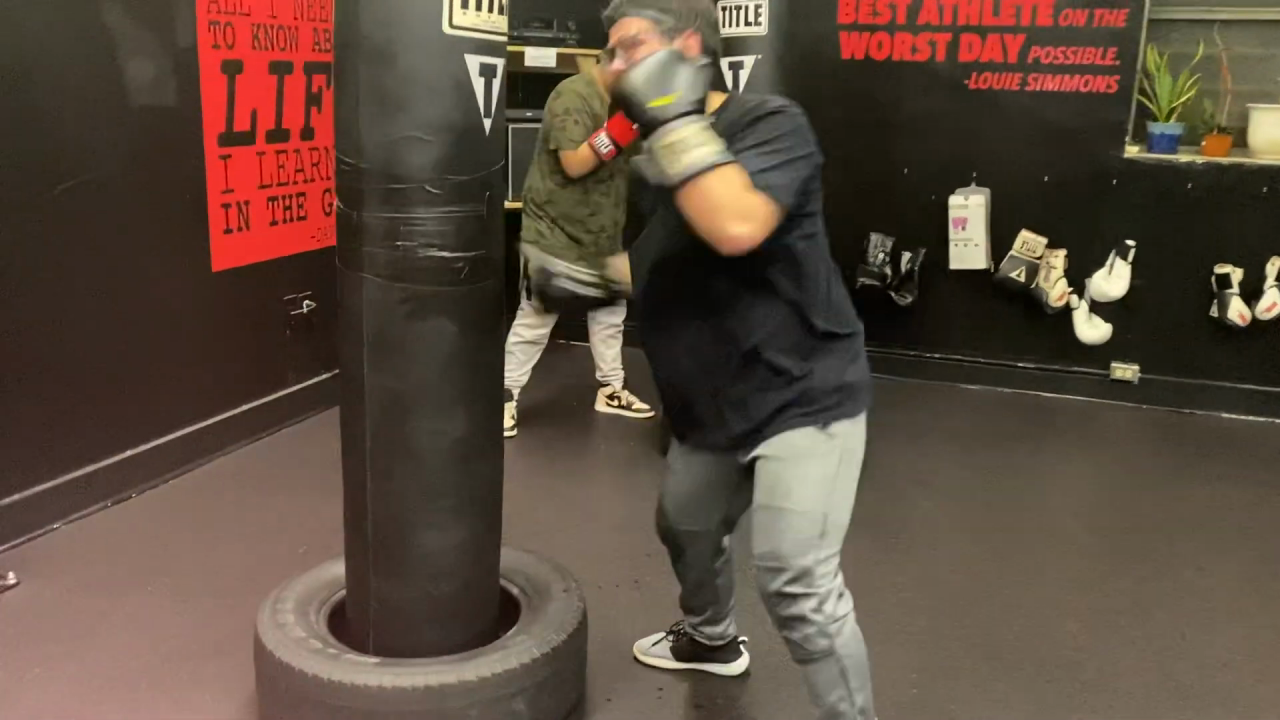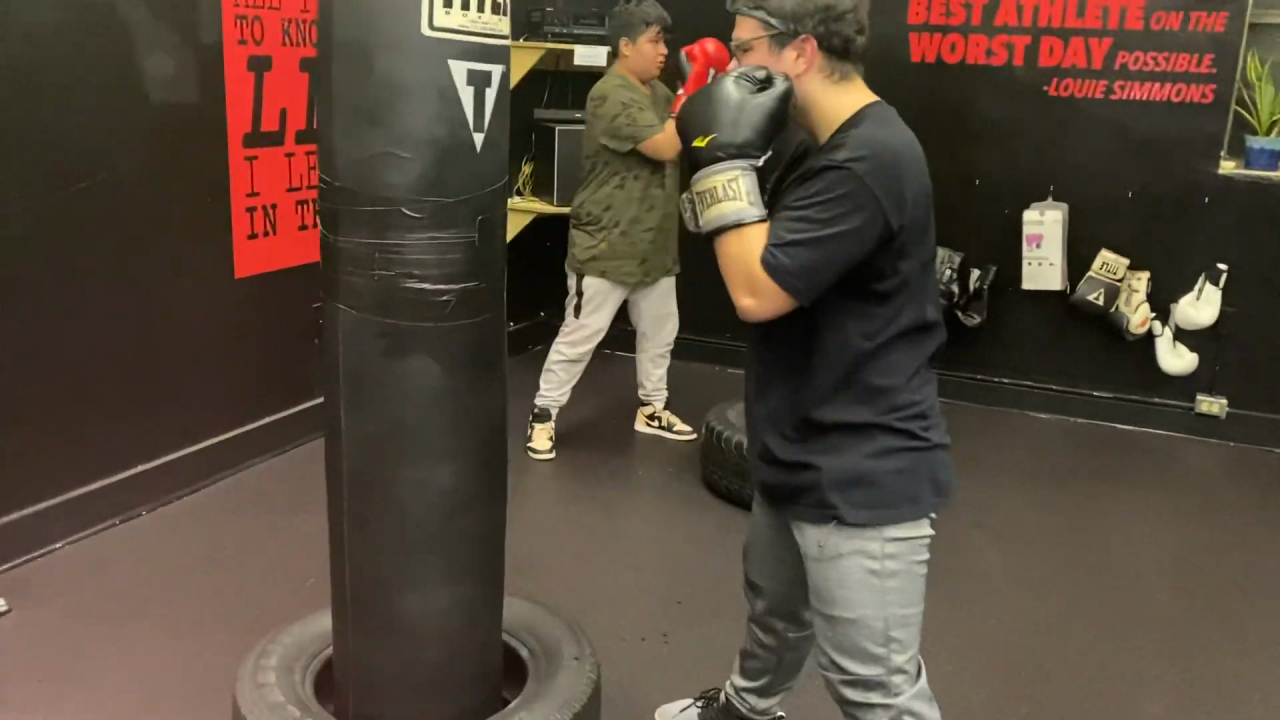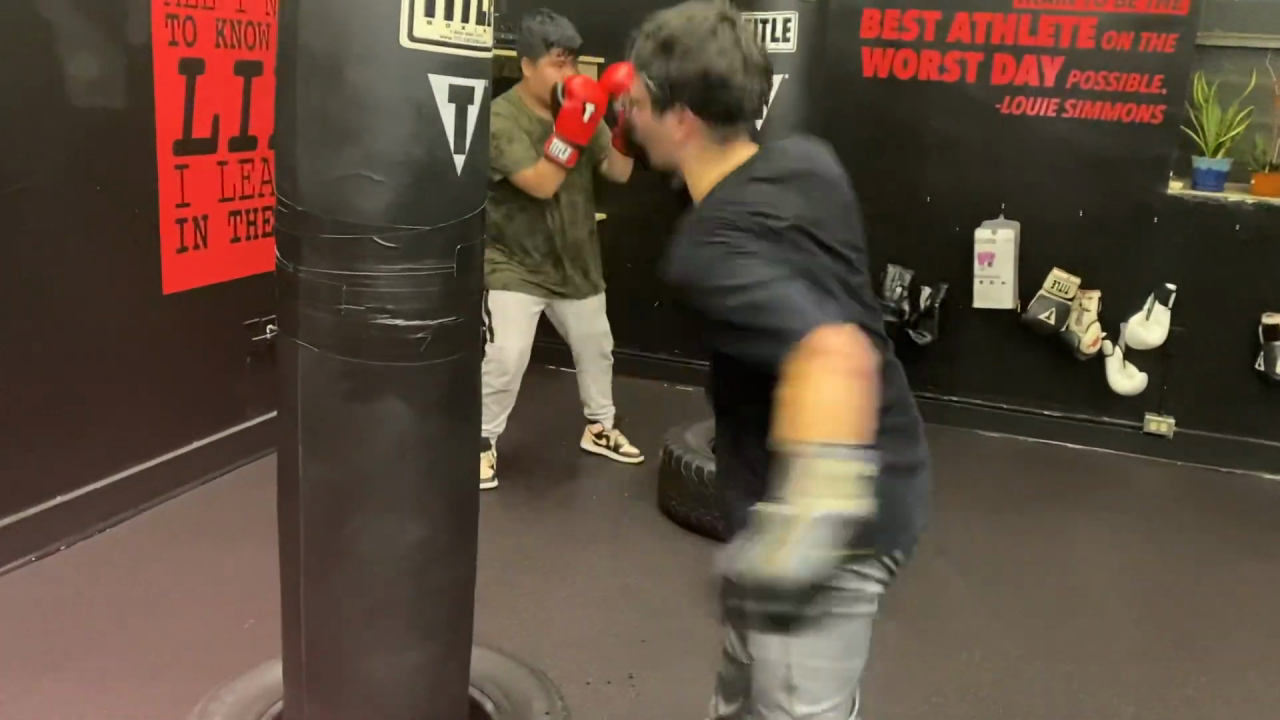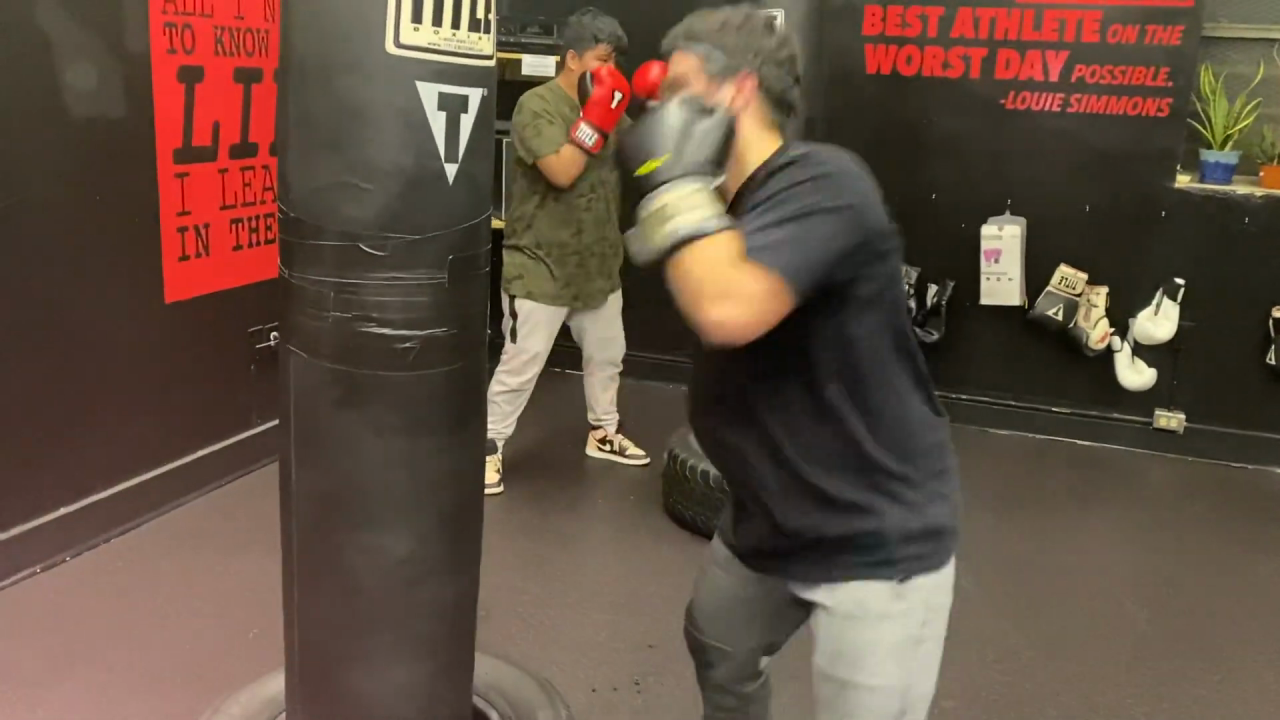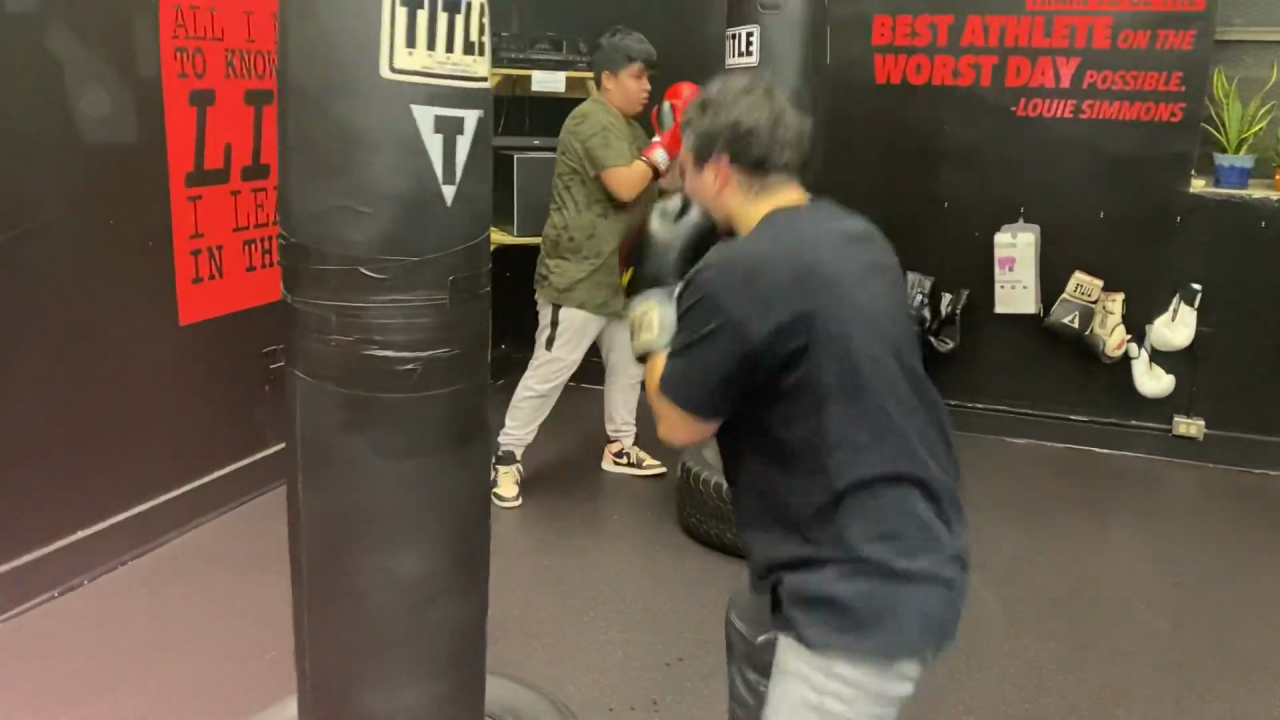
dt=1s
person 1, frame 1
left shoulder: (771, 122)
right shoulder: (660, 151)
left elbow: (739, 229)
left wrist: (671, 115)
left hip: (809, 398)
right hip: (716, 400)
left knee: (796, 580)
right knee: (684, 520)
right ankle: (711, 636)
person 1, frame 2
left shoulder: (868, 161)
right shoulder: (846, 143)
left elbow: (756, 292)
right elbow: (771, 256)
left wrist: (724, 160)
right wrist: (723, 157)
left hip: (863, 476)
right hip: (804, 454)
right knee: (774, 602)
person 1, frame 3
left shoulder: (717, 246)
right shoulder: (805, 161)
left elbow: (835, 353)
left wrist: (806, 521)
left hip: (840, 506)
right knee: (746, 600)
person 1, frame 4
left shoulder: (823, 180)
right shoulder: (727, 209)
left elbow: (732, 312)
left wrist: (671, 181)
right hip: (770, 520)
right knee: (716, 642)
person 1, frame 5
left shoulder: (735, 273)
right shoulder: (855, 236)
left elbow: (679, 424)
left wrist: (654, 292)
left hip: (864, 586)
right hip: (904, 550)
person 2, frame 1
right shoulder: (573, 94)
left elbow: (633, 164)
right elbow: (574, 164)
right wrist: (620, 128)
left hip: (599, 231)
right hip: (553, 229)
left knee: (610, 313)
right knee: (534, 319)
left ankle: (610, 389)
right ankle: (505, 395)
person 2, frame 2
left shoulder: (656, 89)
right shoulder: (609, 96)
right elbow: (665, 147)
left wrist: (710, 90)
right wrist: (692, 90)
left hip: (653, 241)
right hip: (606, 244)
left knee: (660, 330)
right knee: (581, 334)
left ankle: (652, 409)
right ankle: (543, 415)
person 2, frame 3
left shoulder: (580, 106)
right shoulder: (500, 118)
left elbow: (621, 172)
right elbow: (541, 185)
right wrist: (571, 130)
left hip: (575, 262)
right hip: (512, 264)
left knee: (596, 346)
right knee: (506, 358)
left ankle: (599, 427)
right ankle: (481, 442)
person 2, frame 4
left shoulder: (608, 105)
right shoulder: (537, 105)
right elbow: (561, 172)
right wrist: (595, 118)
left hip: (596, 263)
right hip: (538, 265)
left knee: (608, 352)
right knee: (522, 363)
left ankle: (602, 432)
right ankle: (489, 448)
person 2, frame 5
left shoulder: (626, 125)
right shoulder: (594, 121)
left elbow: (657, 186)
right elbow: (626, 188)
left wrist: (674, 136)
right wrist: (666, 147)
left hip: (620, 273)
right hip: (578, 277)
left knee: (628, 361)
right knee: (550, 371)
left ankle: (619, 445)
right ankle: (506, 458)
